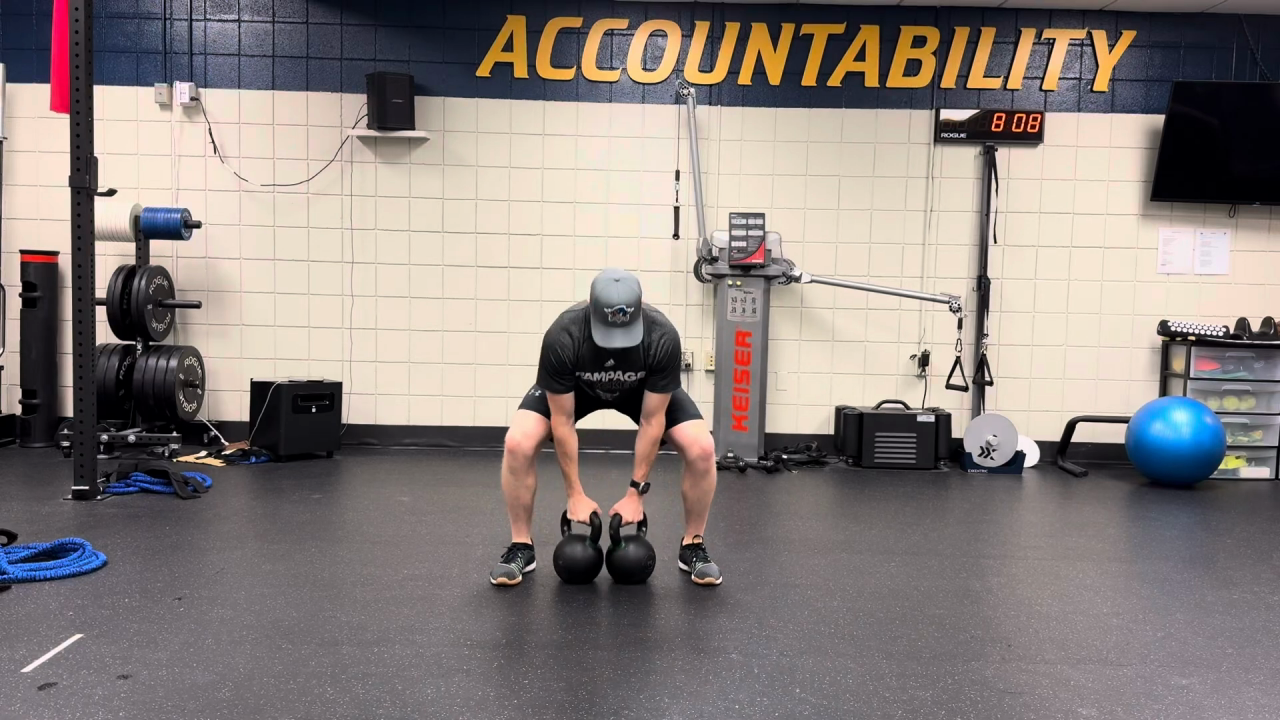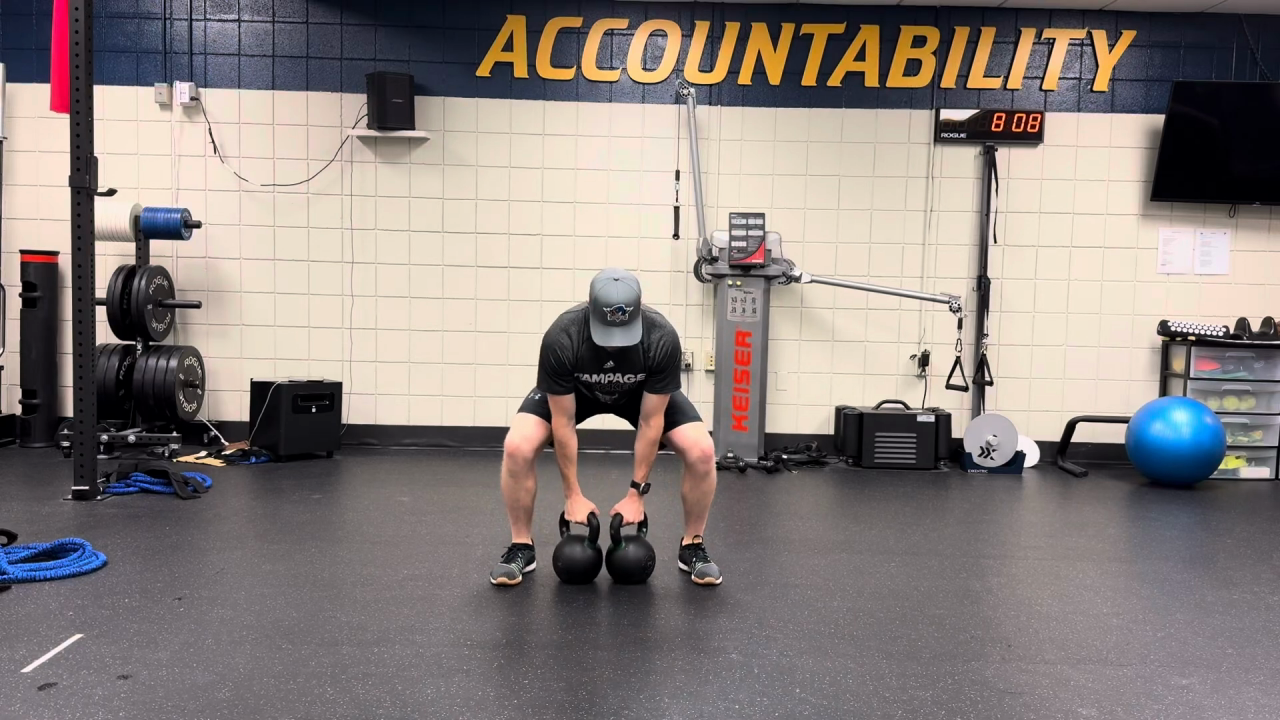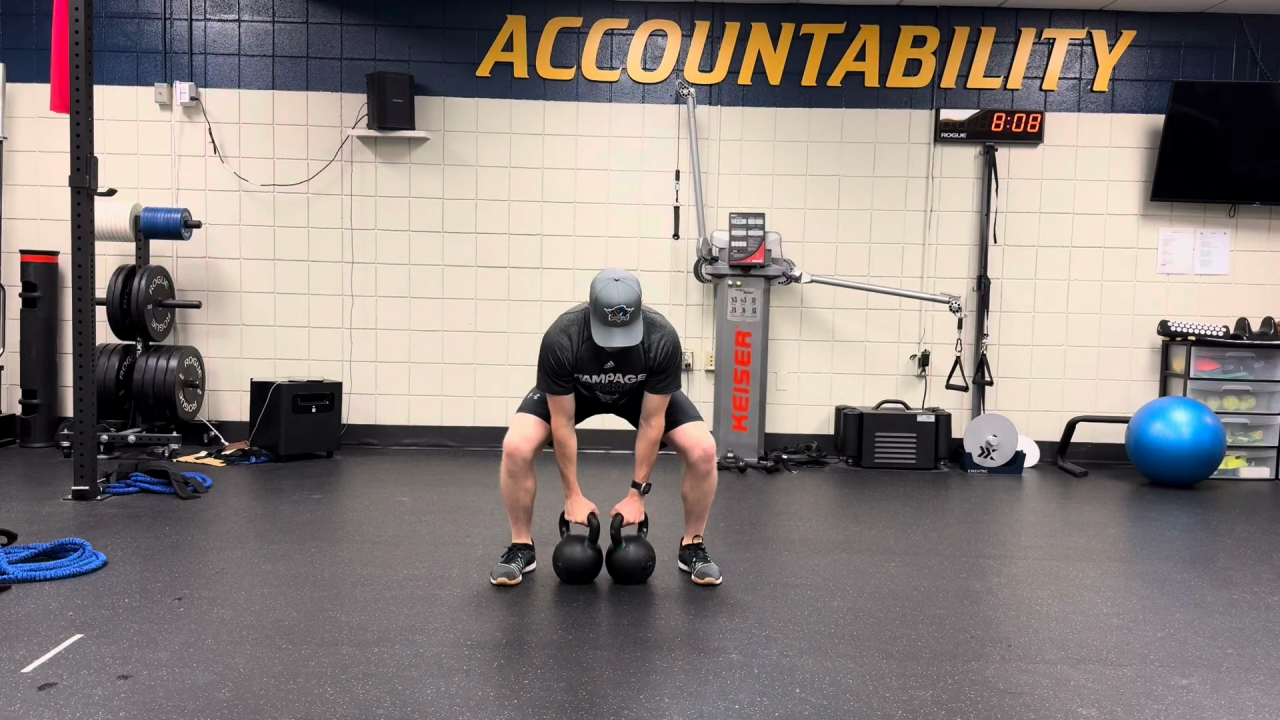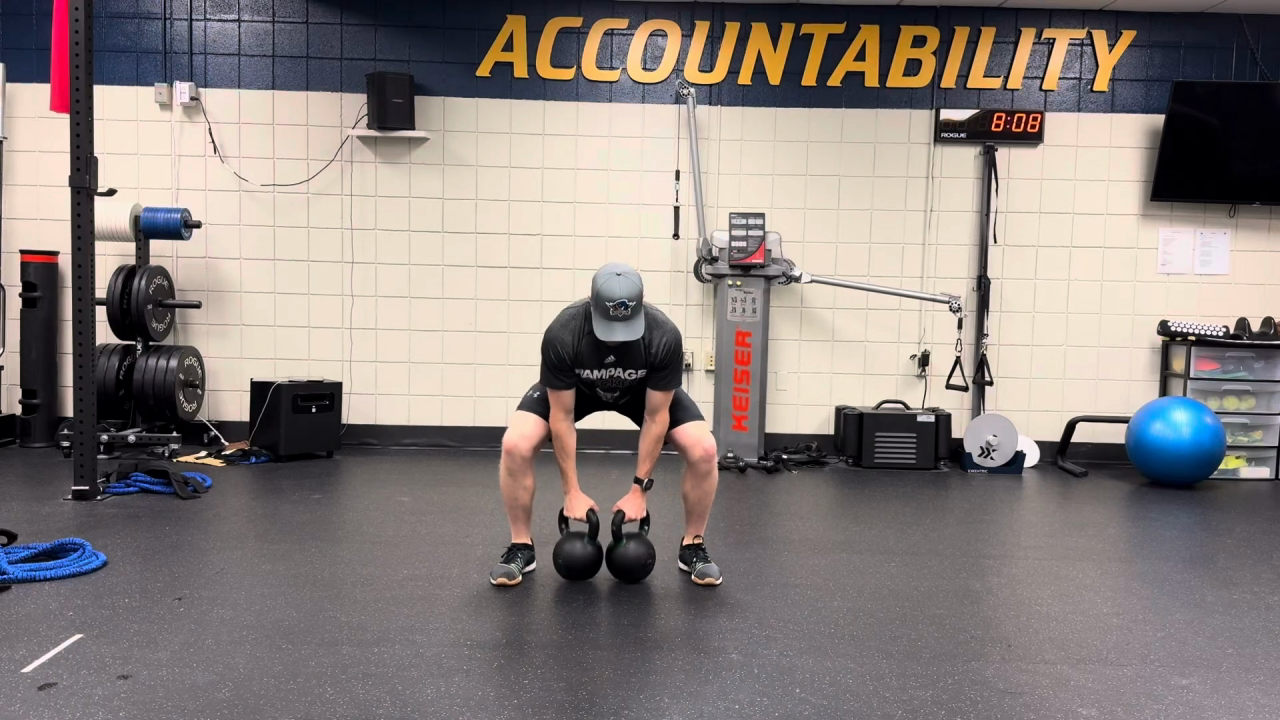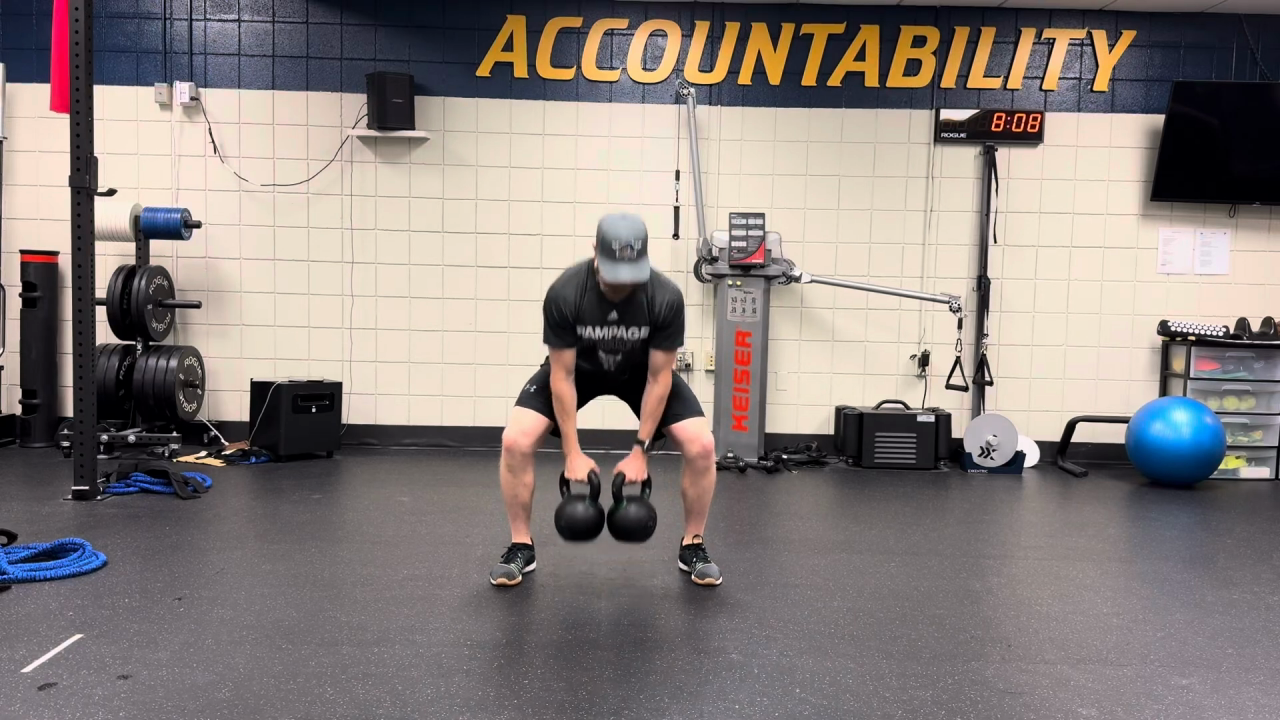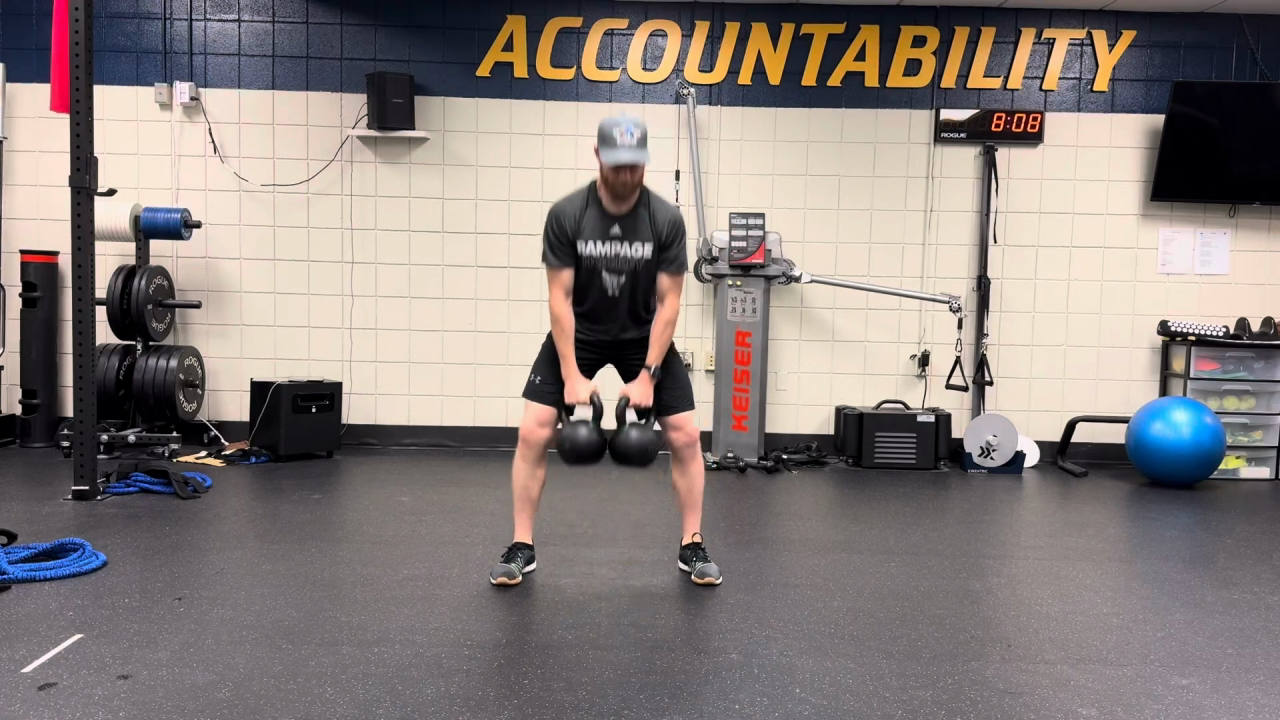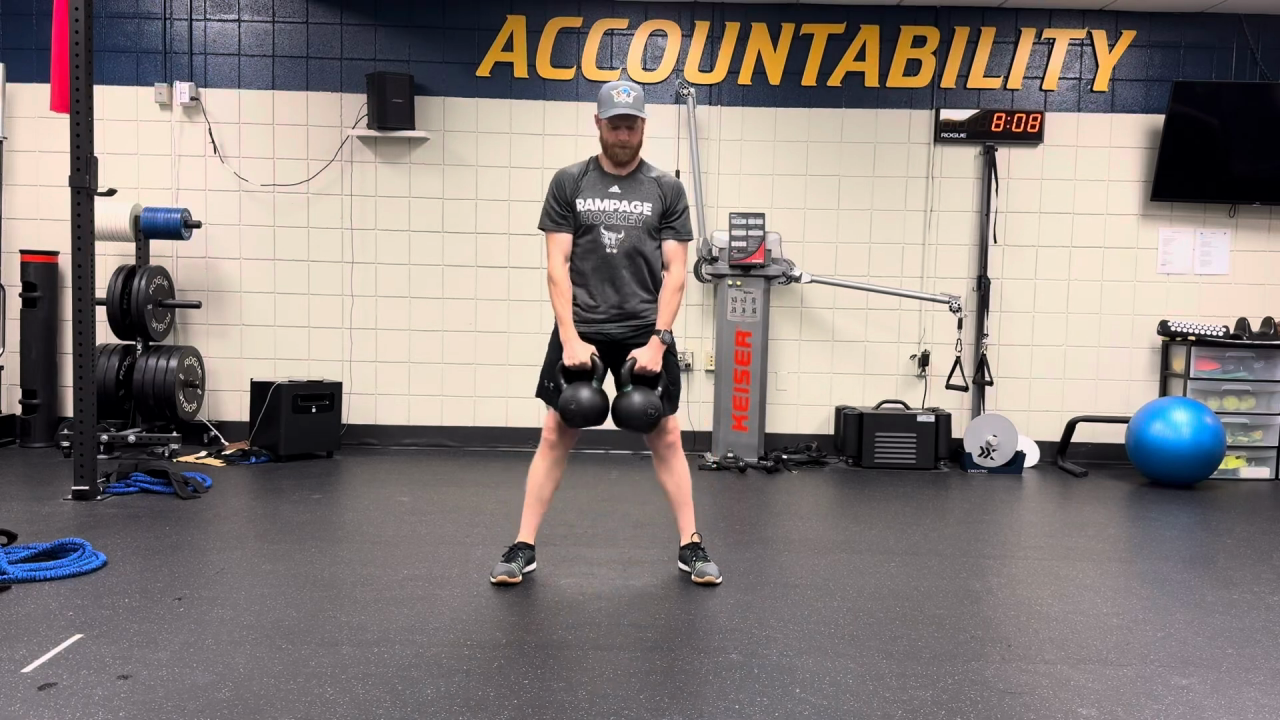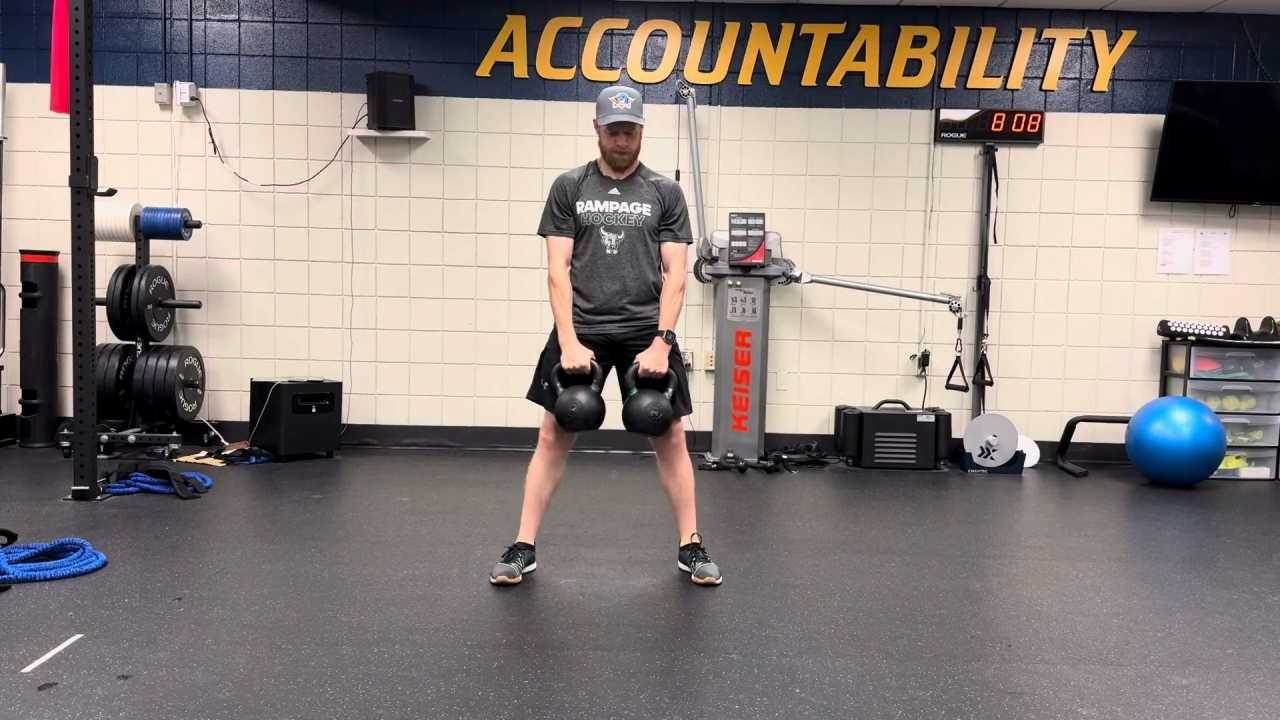
dt=0.2s
person 1, frame 1
left shoulder: (663, 337)
right shoulder: (562, 336)
left elbow: (652, 420)
right elbow: (563, 422)
left wrist: (635, 493)
right wrist: (576, 495)
left hip: (642, 391)
right hip: (576, 389)
left knee: (701, 448)
right knee: (518, 443)
left ankle: (693, 546)
right ankle: (520, 546)
person 1, frame 2
left shoulder: (662, 339)
right shoulder: (561, 338)
left elbow: (651, 421)
right elbow: (563, 423)
left wrist: (636, 494)
right wrist: (573, 496)
left hip: (642, 393)
right hip: (574, 392)
left knee: (701, 451)
right knee: (518, 447)
left ankle: (693, 547)
right ankle: (521, 547)
person 1, frame 3
left shoulder: (663, 339)
right shoulder: (561, 338)
left elbow: (652, 421)
right elbow: (562, 422)
left wrist: (637, 494)
right wrist: (573, 496)
left hip: (643, 393)
right hip: (575, 391)
left knee: (703, 450)
right knee: (517, 447)
left ankle: (693, 546)
right ankle: (521, 547)
person 1, frame 4
left shoulder: (664, 335)
right shoulder: (562, 333)
left elbow: (656, 417)
right elbow: (562, 417)
left wrist: (638, 490)
right wrist: (572, 492)
left hip: (642, 390)
right hip: (575, 389)
left knee: (702, 449)
right knee: (516, 445)
left ankle: (693, 546)
right ankle: (520, 547)
person 1, frame 5
left shoulder: (666, 297)
right shoulder: (565, 292)
left elbow: (659, 377)
right elbow: (562, 377)
left wrist: (640, 451)
right wrist: (573, 454)
left hip: (641, 369)
right hip: (578, 366)
left knee: (700, 445)
right knee: (516, 441)
left ankle: (692, 547)
right ankle: (521, 547)
person 1, frame 6
left shoulder: (667, 219)
right shoulder: (566, 213)
left elbow: (668, 302)
right elbow: (560, 297)
left wrist: (647, 376)
right wrist: (571, 377)
left hip: (643, 335)
right hip: (579, 333)
left knee: (685, 437)
right knee: (534, 434)
left ankle: (691, 546)
right ankle: (522, 547)
person 1, frame 7
left shoulder: (667, 188)
right shoulder: (568, 182)
left elbow: (676, 271)
right elbow: (558, 264)
left wrist: (659, 340)
right wrist: (569, 338)
left hip: (645, 329)
right hip: (581, 328)
left knee: (666, 439)
right knee: (555, 439)
left ankle: (691, 545)
right ankle: (523, 547)
person 1, frame 8
left shoulder: (666, 192)
right shoulder: (568, 187)
left elbow: (675, 273)
right elbow: (558, 269)
left wrist: (663, 340)
right wrist: (568, 340)
left hip: (646, 333)
right hip: (581, 333)
left knee: (671, 439)
right knee: (553, 439)
left ankle: (691, 546)
right ankle: (523, 547)
